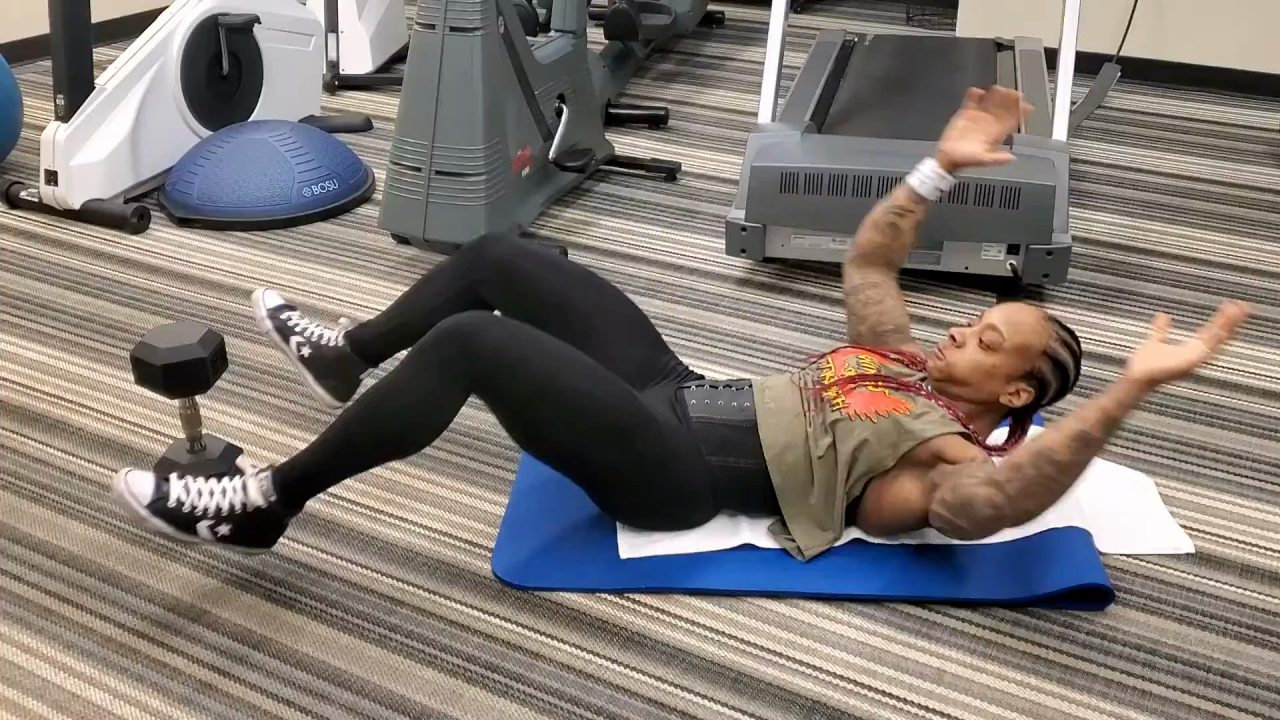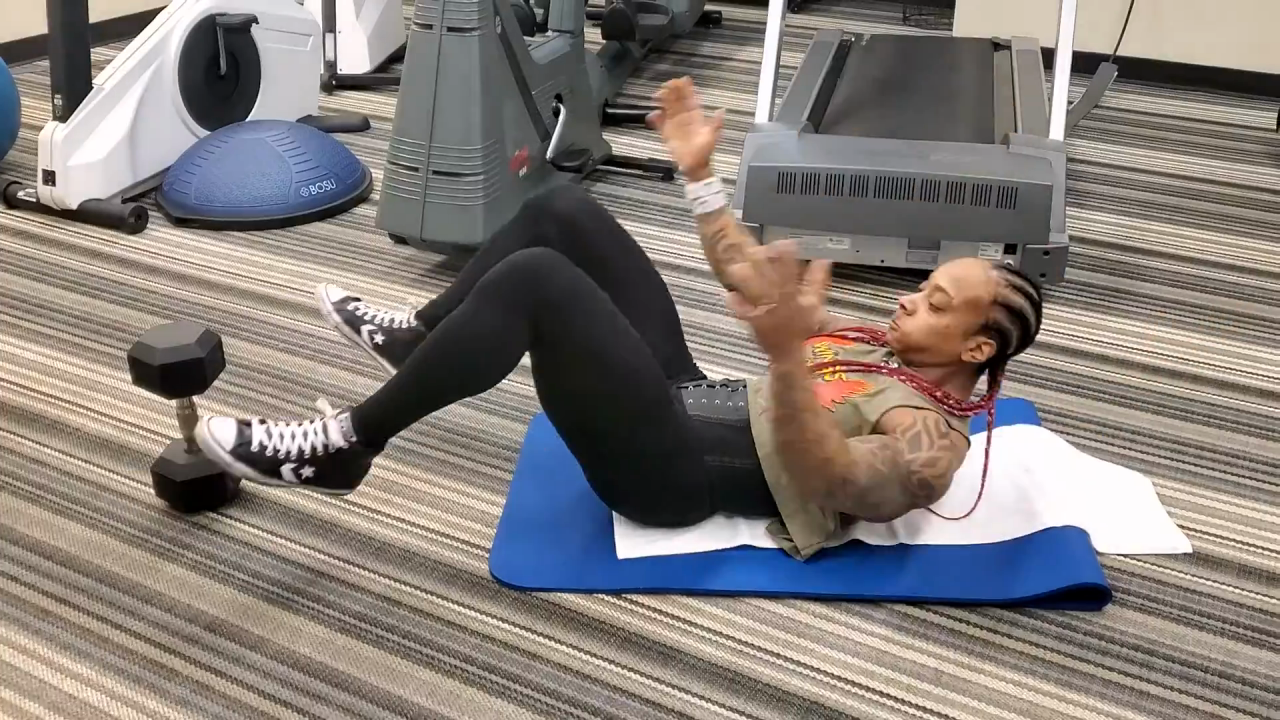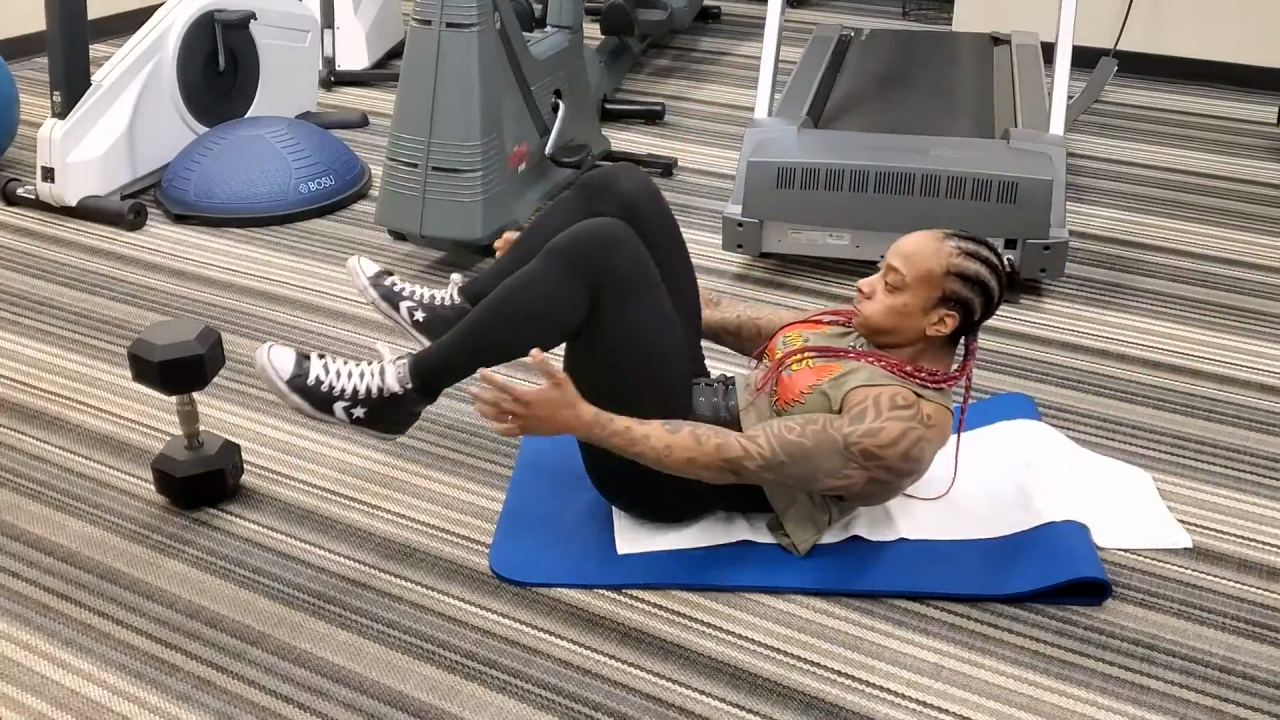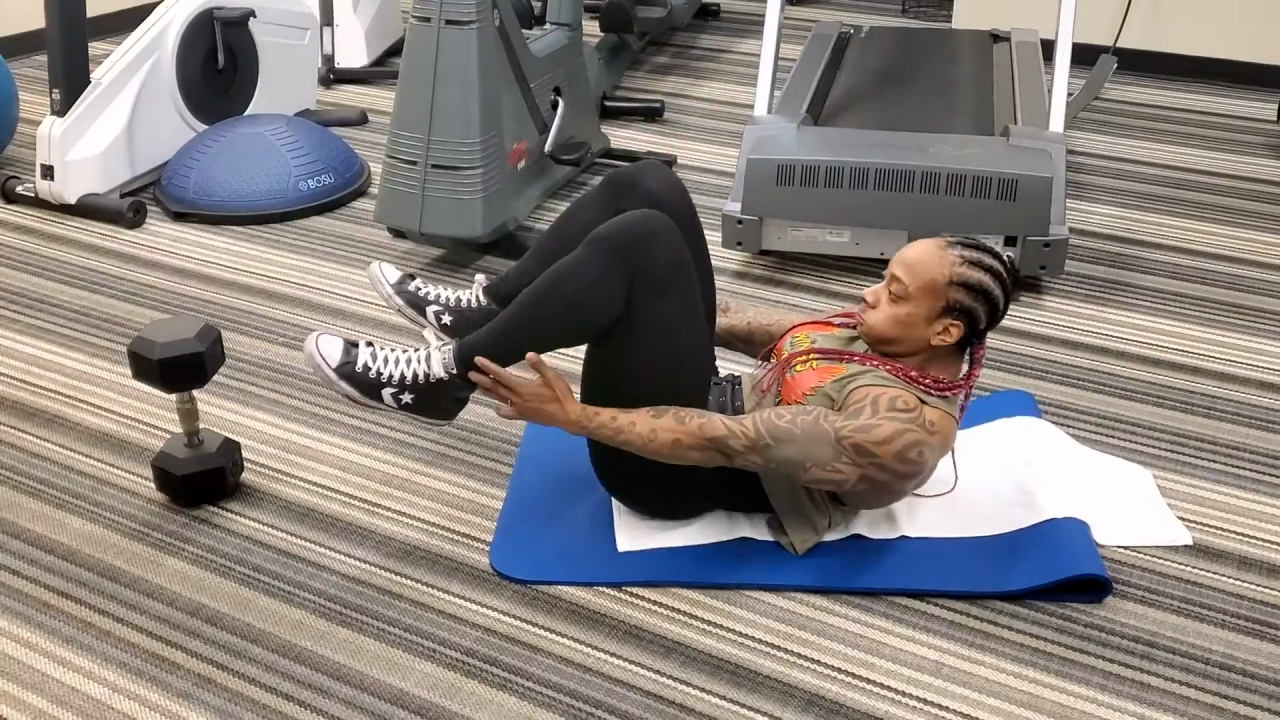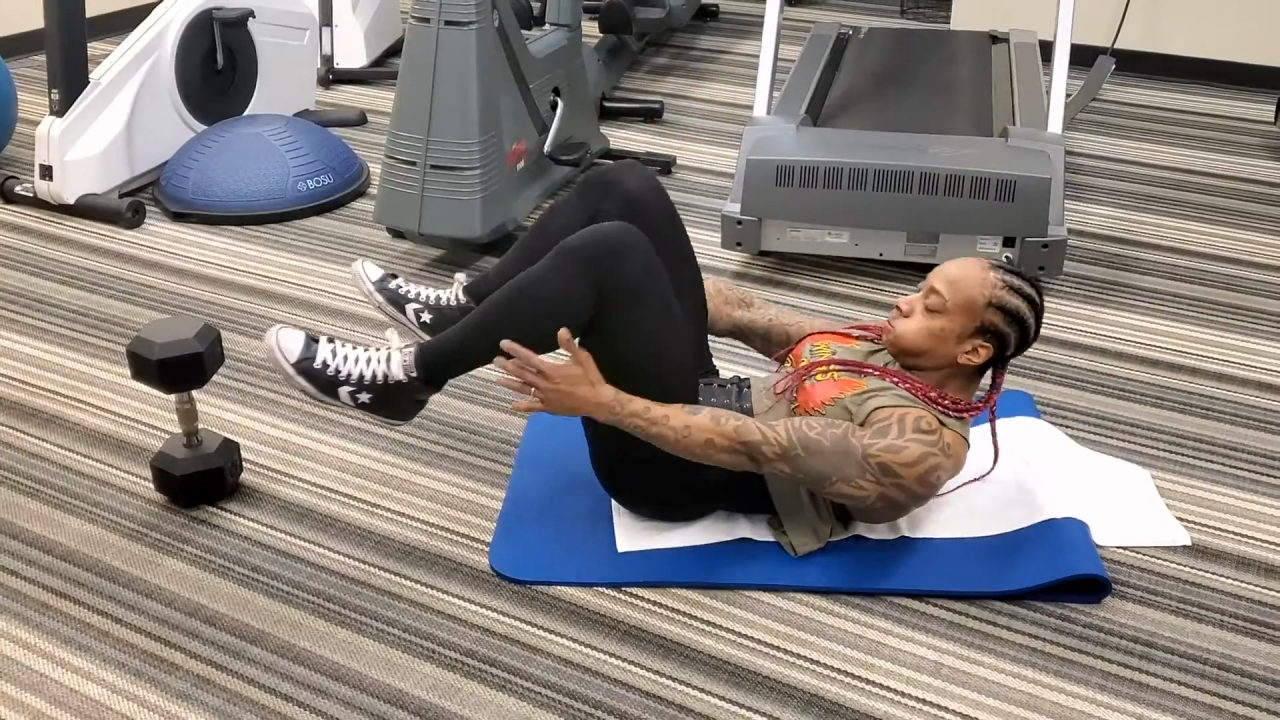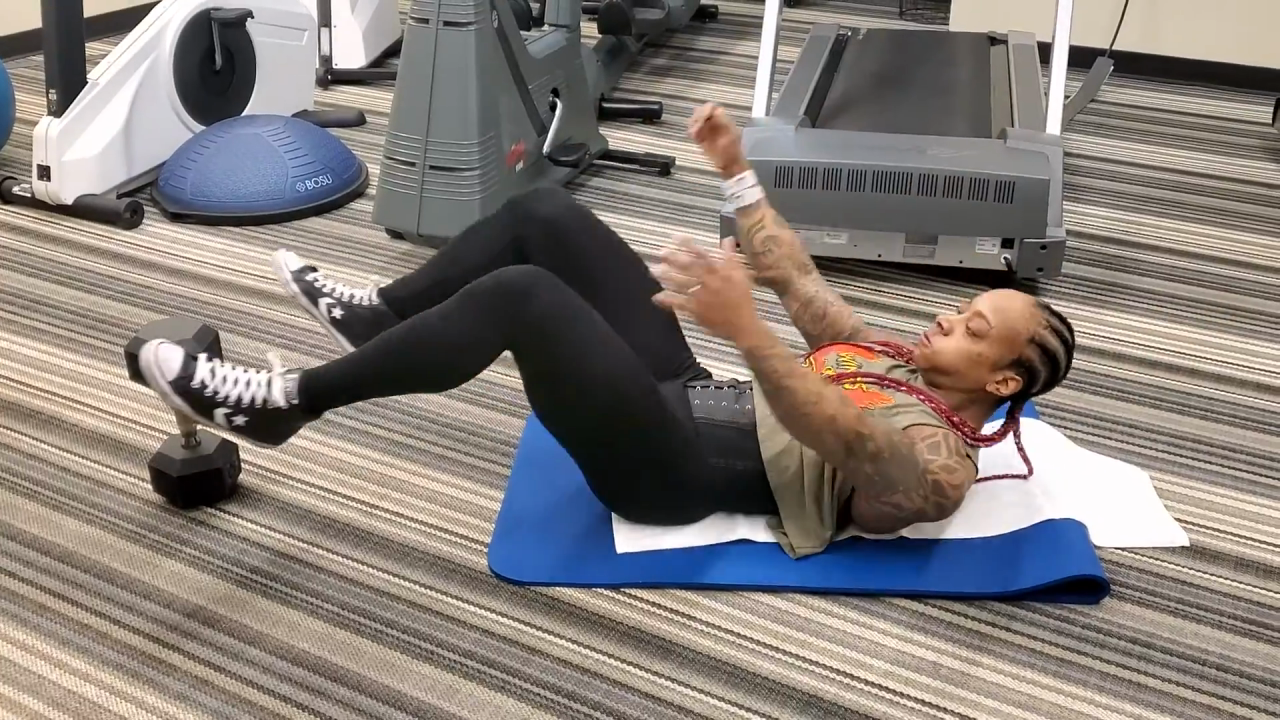
dt=0.2s
person 1, frame 1
left shoulder: (957, 468)
right shoulder: (912, 365)
left elbow: (1008, 495)
right elbow: (868, 265)
left wrist: (1128, 389)
right wrist: (944, 166)
left hip: (674, 471)
right hip: (683, 394)
left knee: (474, 338)
right knee: (496, 255)
left ankle: (266, 501)
right ankle: (346, 354)
person 1, frame 2
left shoulder: (926, 450)
right shoulder: (892, 354)
left elbow: (818, 479)
right elbow: (744, 273)
left wrist: (787, 351)
right wrist: (698, 174)
left hip: (669, 474)
right hip: (690, 404)
left knee: (531, 282)
right knee: (561, 218)
left ankle: (341, 447)
right ankle: (409, 342)
person 1, frame 3
left shoulder: (901, 426)
right shoulder: (874, 335)
left elbow: (745, 461)
right elbow: (723, 314)
left wrist: (583, 421)
left hip: (663, 476)
right hip: (690, 403)
left knee: (600, 246)
right knee: (622, 189)
left ankle: (398, 389)
right ankle: (455, 311)
person 1, frame 4
left shoulder: (903, 431)
right shoulder: (882, 338)
left elbow: (737, 444)
right elbow: (729, 315)
left wrist: (574, 415)
left hip: (668, 471)
left knee: (642, 237)
right knee: (649, 188)
left ankle: (440, 376)
right ankle: (480, 310)
person 1, frame 5
left shoulder: (921, 447)
right shoulder: (900, 348)
left elbow: (755, 448)
right elbow: (744, 310)
left wrist: (601, 402)
right wrist: (675, 287)
left hip: (671, 474)
right hip: (692, 398)
left knee: (612, 250)
right knee: (623, 190)
left ankle: (403, 376)
right ankle: (457, 309)
person 1, frame 6
left shoulder: (934, 471)
right shoulder: (913, 361)
left elbow: (821, 433)
right elbow: (796, 277)
left wrist: (746, 332)
right wrist: (737, 175)
left hip: (675, 468)
right hip: (686, 397)
left knee: (518, 296)
right knee: (544, 213)
left ankle: (293, 397)
right ankle: (373, 318)
